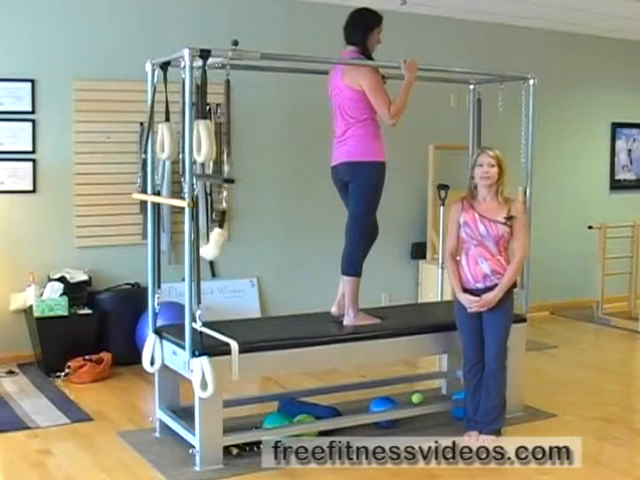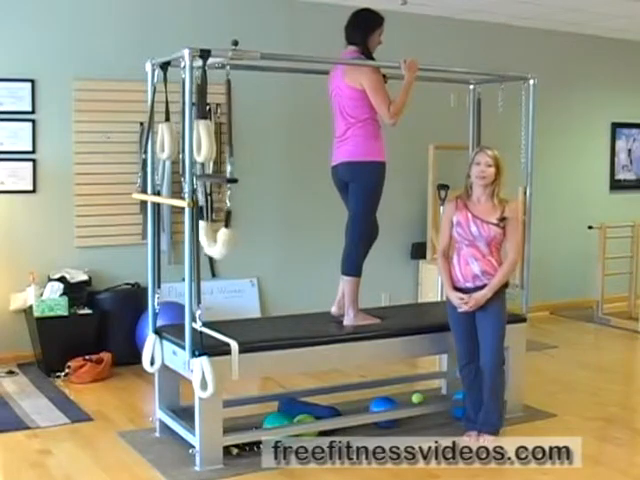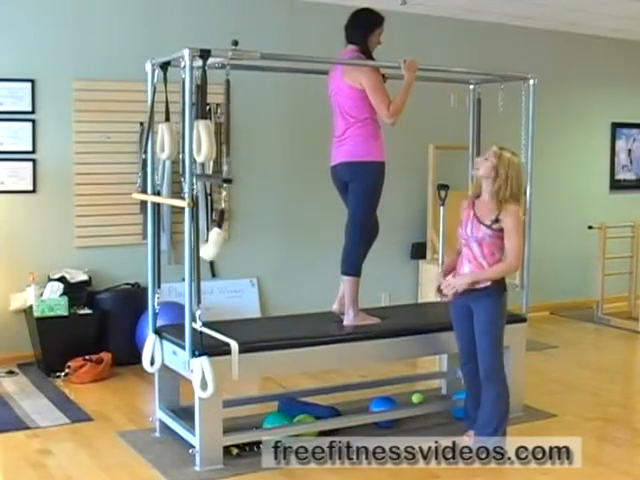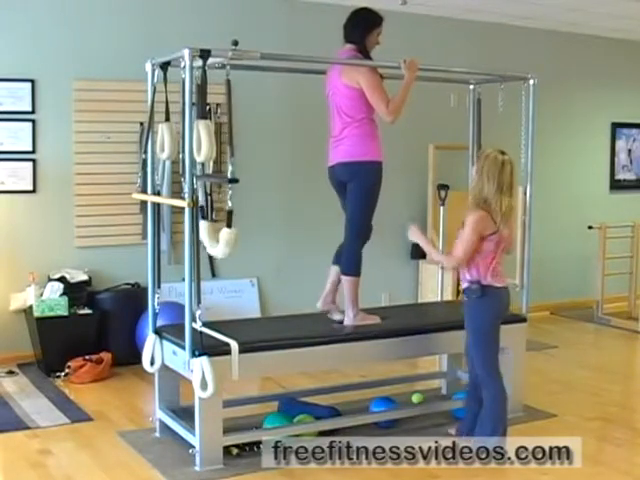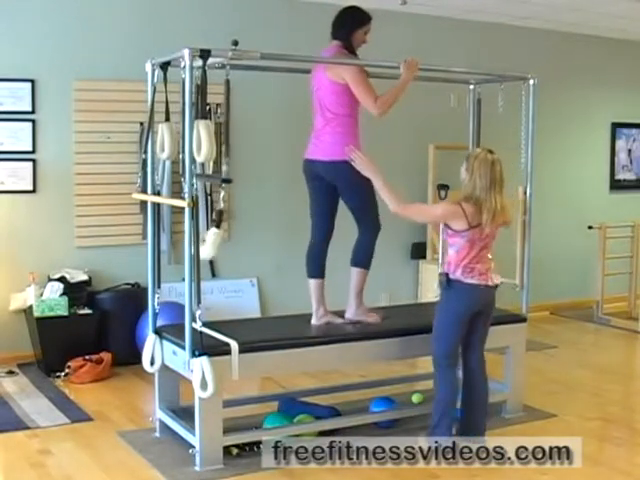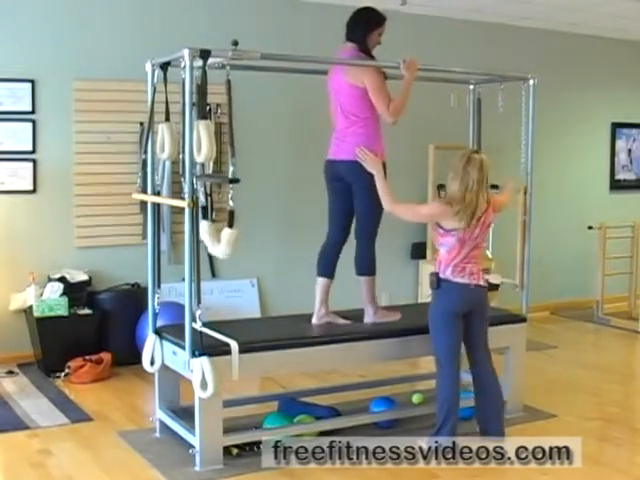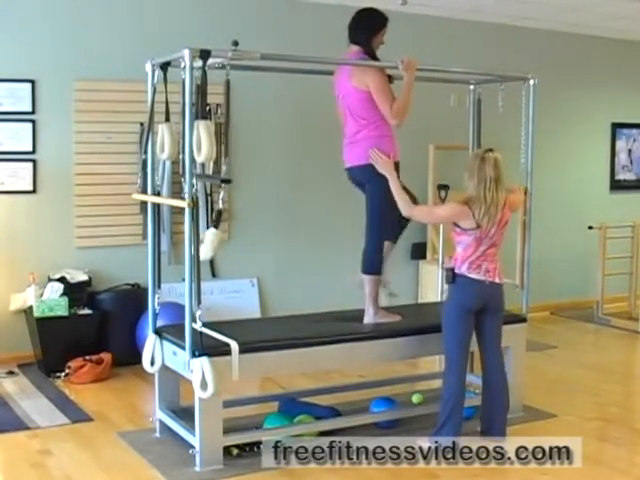
dt=0.7s
person 1, frame 1
left shoulder: (336, 70)
right shoulder: (364, 69)
right elbow: (390, 116)
right wrist: (409, 79)
left hip: (341, 162)
right hip: (364, 161)
left knee: (364, 230)
right knee: (358, 233)
left ankle: (341, 303)
right ankle: (352, 312)
person 1, frame 2
left shoulder: (337, 70)
right shoulder: (364, 69)
right elbow: (390, 115)
left wrist: (378, 82)
right wrist: (408, 79)
left hip: (341, 162)
right hip: (364, 161)
left knee: (364, 231)
right knee: (359, 233)
left ankle: (342, 303)
right ankle: (351, 312)
person 1, frame 3
left shoulder: (336, 69)
right shoulder: (364, 67)
right elbow: (389, 115)
left wrist: (378, 81)
right wrist: (409, 79)
left hip: (340, 161)
right hip: (363, 160)
left knee: (365, 229)
right knee: (358, 232)
left ankle: (343, 300)
right ankle: (352, 311)
person 1, frame 4
left shoulder: (335, 68)
right shoulder: (361, 67)
right elbow: (389, 113)
right wrist: (408, 79)
left hip: (338, 162)
right hip: (362, 161)
left knee: (358, 231)
right knee: (357, 234)
left ankle: (328, 297)
right ankle: (352, 312)
person 1, frame 5
left shoulder: (320, 65)
right shoulder: (346, 63)
right elbow: (377, 107)
right wrist: (405, 78)
left hip: (315, 160)
right hip: (341, 159)
left knee: (320, 234)
right knee: (370, 227)
left ankle: (319, 311)
right ankle: (355, 305)
person 1, frame 6
left shoulder: (336, 68)
right shoulder: (365, 67)
right elbow: (390, 115)
right wrist: (409, 79)
left hip: (336, 160)
right hip: (362, 160)
left knee: (336, 234)
right knee: (365, 236)
left ankle: (320, 309)
right ankle: (371, 310)
person 1, frame 7
left shoulder: (341, 71)
right shoulder: (370, 70)
right elbow: (395, 118)
right wrist: (408, 79)
left hip: (353, 162)
right knee: (376, 234)
left ankle: (377, 269)
right ankle: (372, 310)
person 2, frame 1
left shoulder: (513, 208)
right shoulder: (460, 207)
left elbow: (519, 255)
right elbow: (450, 254)
left wrist: (496, 293)
right wrist: (460, 293)
left hip: (499, 294)
right hip: (467, 294)
left knee: (494, 361)
right knee: (472, 360)
left ankle: (490, 425)
right ankle: (473, 422)
person 2, frame 2
left shoulder: (507, 210)
right shoulder: (453, 207)
left elbow: (513, 257)
right elbow: (442, 253)
left wrist: (485, 293)
right wrist: (450, 291)
left hip: (491, 294)
right hip: (458, 294)
left knee: (491, 362)
right knee: (467, 362)
left ankle: (490, 428)
right ankle: (473, 423)
person 2, frame 3
left shoulder: (508, 211)
right shoulder: (468, 205)
left elbow: (513, 262)
left wrist: (469, 278)
right wrist: (444, 273)
left hip: (488, 295)
right hip: (460, 294)
left knee: (490, 367)
right knee: (468, 363)
left ankle: (491, 437)
right ankle: (475, 425)
person 2, frame 4
left shoulder: (478, 216)
right shoulder: (502, 212)
left elbow: (451, 262)
left wrist: (420, 238)
right wrist: (479, 248)
left hip: (483, 297)
right hip: (493, 293)
left knee: (487, 371)
right knee: (477, 365)
left ankle: (491, 441)
right ankle: (471, 427)
person 2, frame 5
left shoulder: (454, 211)
right shoulder: (496, 211)
left elbow: (398, 208)
right elbow: (507, 221)
left wrist: (373, 174)
left hip: (459, 292)
right hip: (486, 292)
left knee: (445, 364)
right knee: (474, 362)
left ankle: (441, 436)
right ankle: (473, 432)
person 2, frame 6
left shoulder: (444, 210)
right shoulder: (488, 207)
left elbow: (391, 207)
right elbow: (505, 196)
left wrist: (377, 172)
right wrist: (508, 188)
left hip: (450, 292)
right hip: (477, 291)
left knee: (448, 367)
right knee: (482, 362)
left ankle: (444, 440)
right ankle: (494, 432)
person 2, frame 7
left shoulder: (462, 210)
right shoulder: (505, 206)
left elbow: (409, 210)
right elbow: (519, 195)
left wrist: (390, 175)
right wrist: (514, 190)
left hip: (465, 288)
right hip: (493, 289)
left knee: (455, 365)
right knee: (493, 361)
left ankle: (446, 437)
right ankle: (495, 432)
